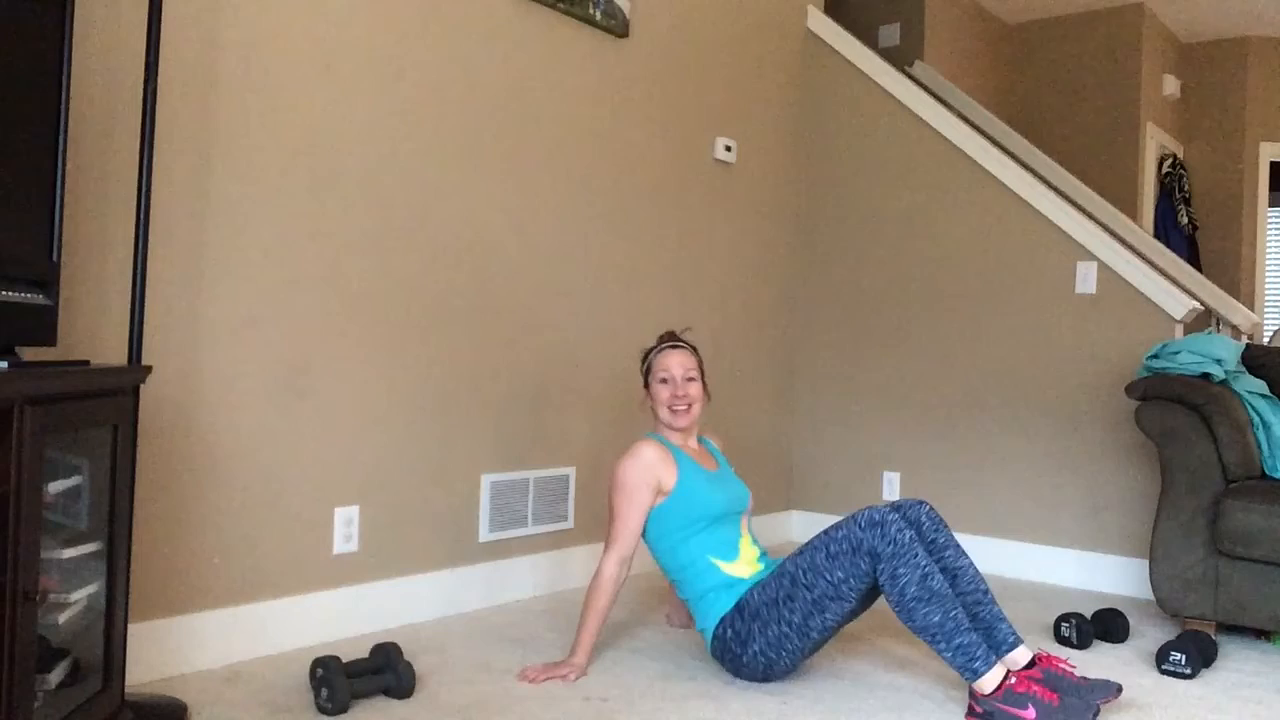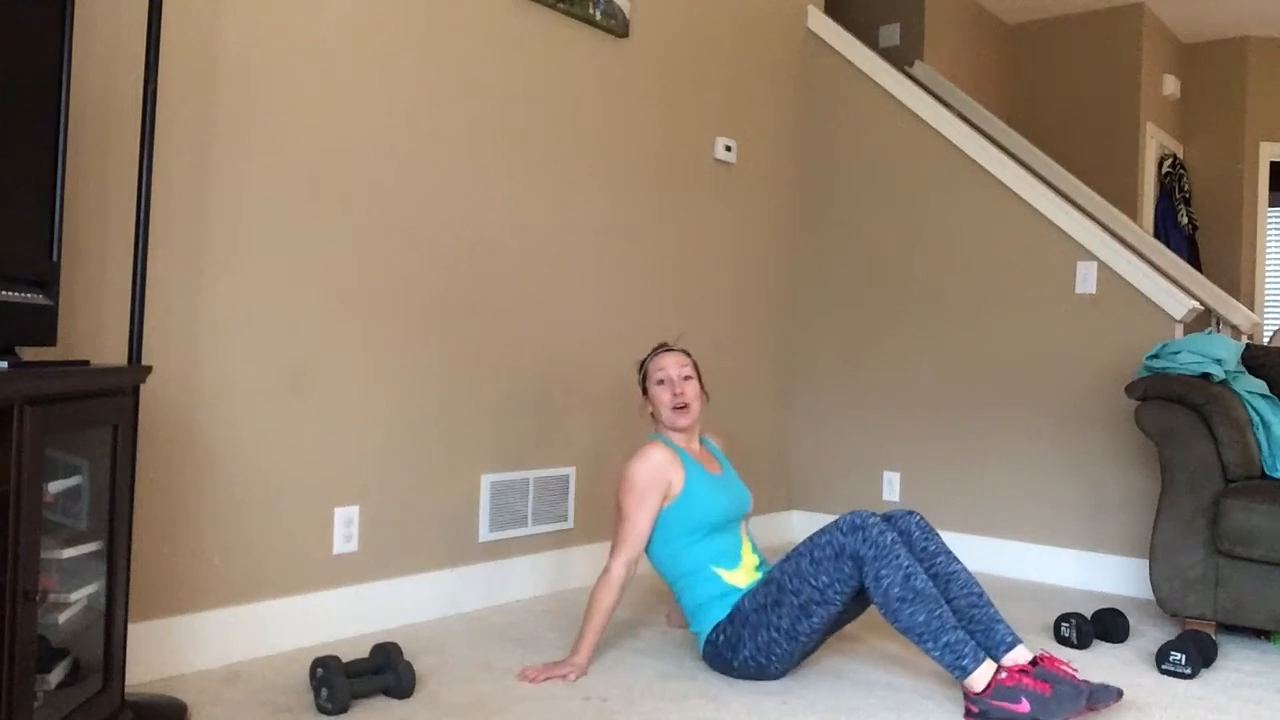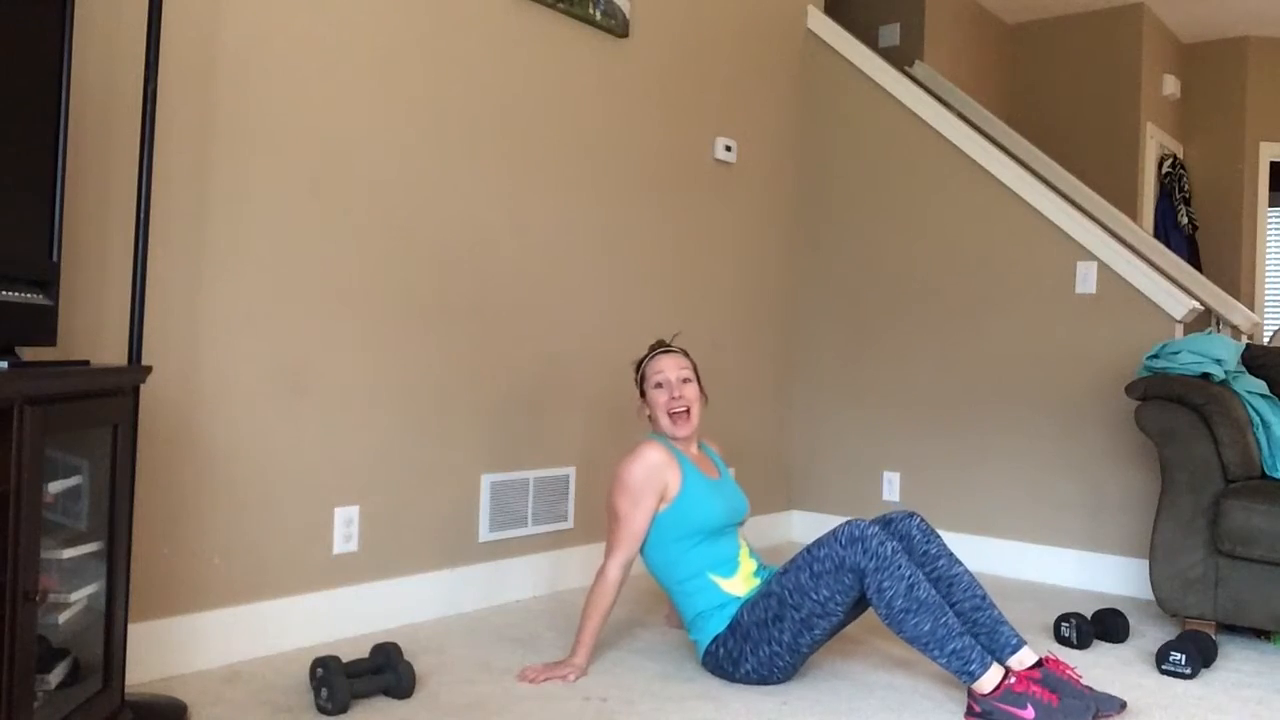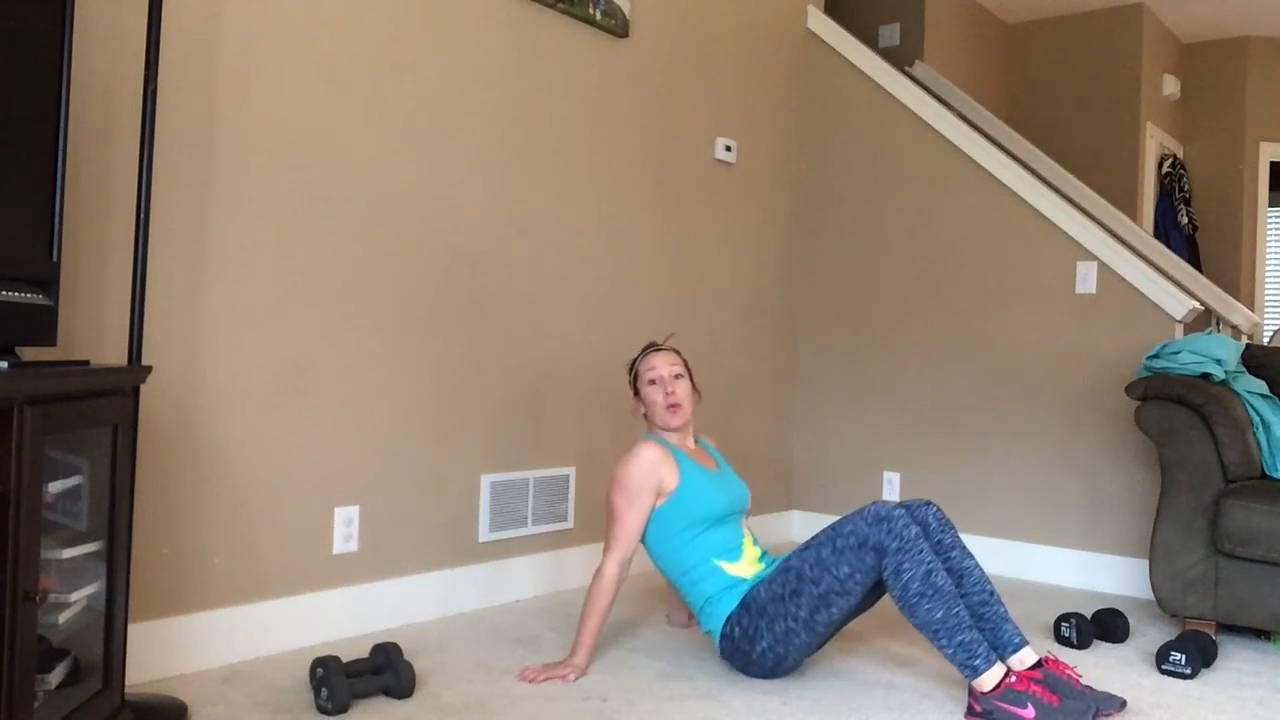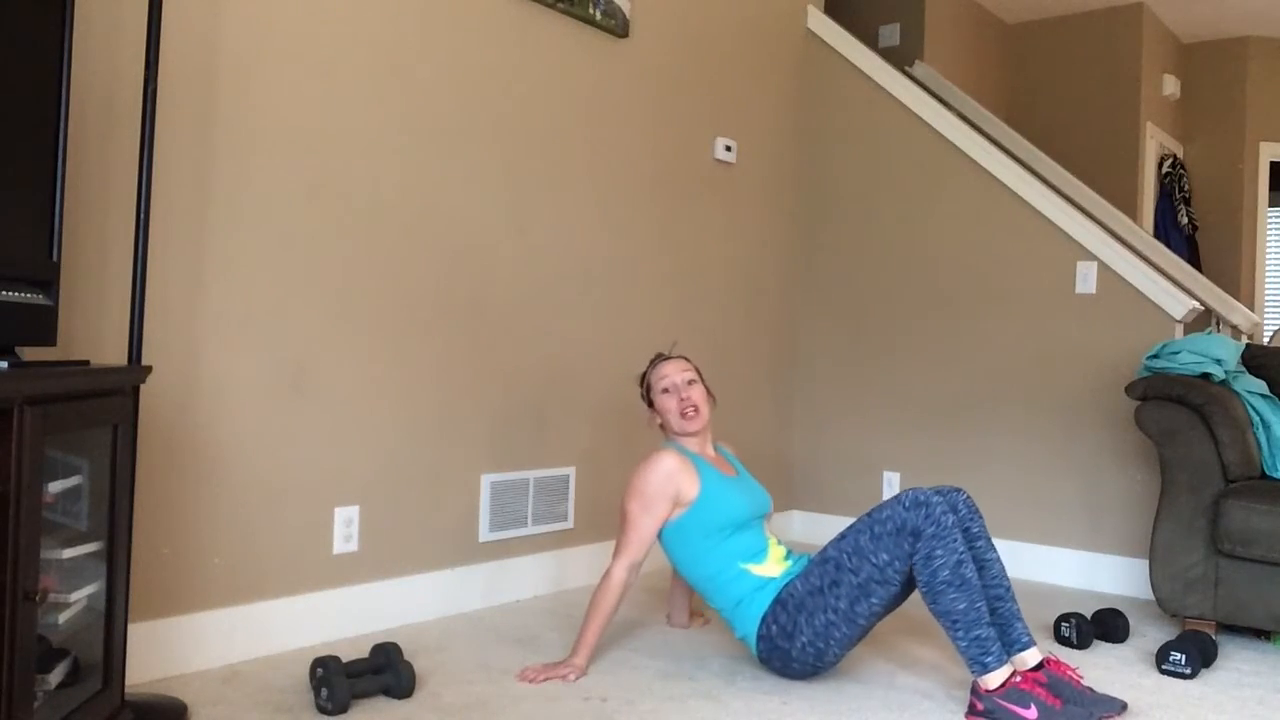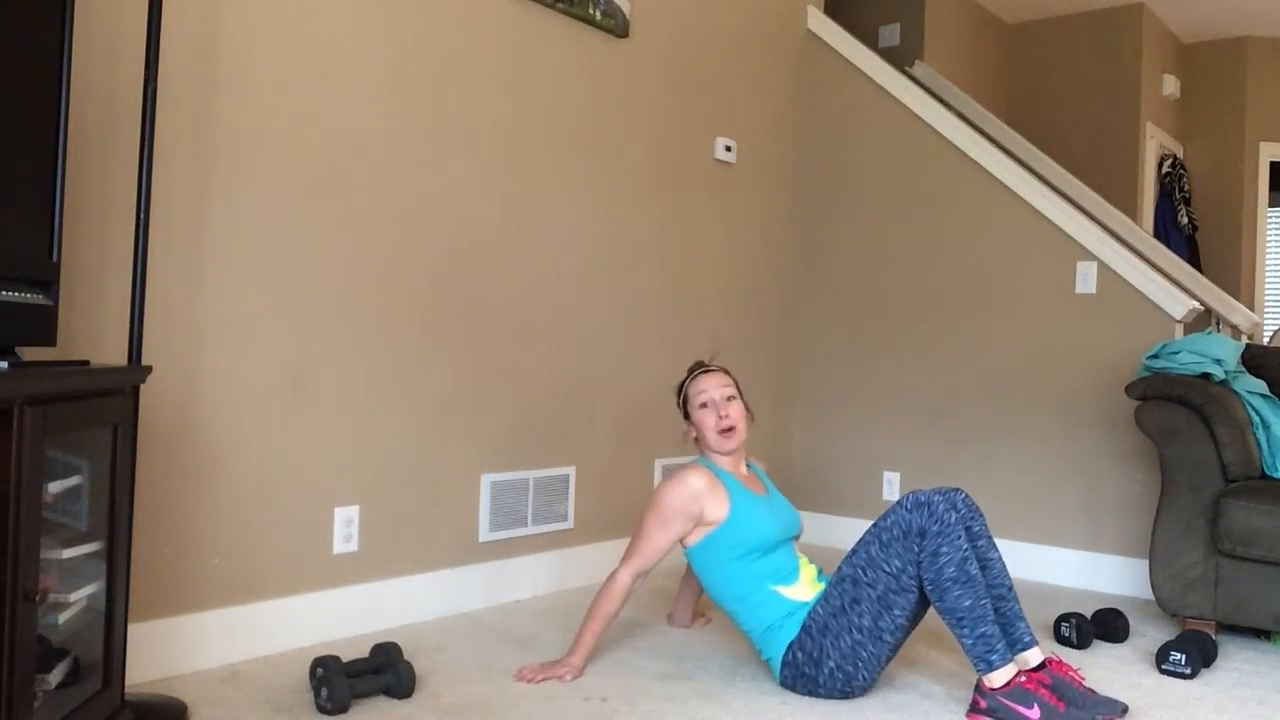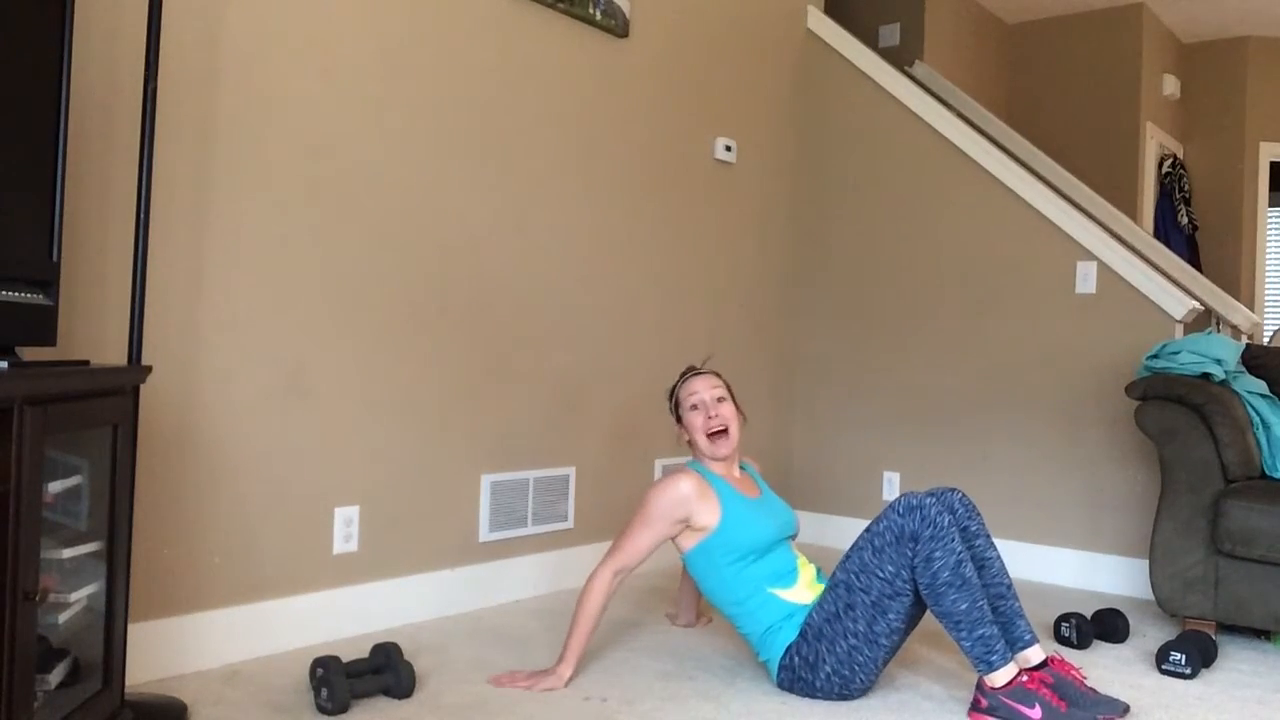
dt=0.5s
person 1, frame 1
left shoulder: (709, 448)
right shoulder: (645, 461)
right elbow: (614, 562)
right wrist: (577, 660)
left hip: (773, 605)
right hip: (746, 634)
left knee: (915, 516)
right knee: (878, 529)
left ankle: (1021, 664)
person 1, frame 2
left shoulder: (711, 449)
right shoulder: (653, 462)
right elbow: (620, 563)
right wrist: (578, 659)
left hip: (771, 617)
right hip: (738, 637)
left knee: (905, 526)
right knee: (861, 532)
left ankle: (1016, 661)
person 1, frame 3
left shoulder: (709, 454)
right shoulder: (648, 464)
right elbow: (614, 565)
right wrist: (576, 660)
left hip: (768, 609)
right hip: (738, 644)
left knee: (905, 528)
right knee: (860, 542)
left ankle: (1023, 664)
person 1, frame 4
left shoulder: (706, 449)
right shoulder: (646, 461)
right elbow: (614, 562)
left wrist: (688, 602)
right wrist: (577, 659)
left hip: (778, 607)
right hip: (750, 630)
left knee: (923, 516)
right knee: (884, 524)
left ankle: (1023, 662)
person 1, frame 5
left shoulder: (722, 456)
right shoulder: (664, 469)
right elbow: (622, 566)
left wrist: (681, 612)
right wrist: (578, 660)
left hip: (806, 599)
right hip: (786, 631)
left knee: (952, 505)
right knee: (921, 512)
left ankle: (1026, 661)
person 1, frame 6
left shoulder: (753, 472)
right shoulder: (692, 485)
right elbow: (627, 571)
left wrist: (684, 613)
right wrist: (574, 660)
left hip: (833, 624)
right hip: (815, 655)
left knee: (953, 505)
right knee: (927, 513)
left ankle: (1031, 663)
person 1, frame 7
left shoulder: (750, 473)
right shoulder: (683, 489)
right elbow: (609, 570)
left wrist: (687, 614)
left hip: (834, 628)
right hip: (811, 658)
left knee: (949, 504)
right knee: (918, 516)
left ankle: (1032, 662)
